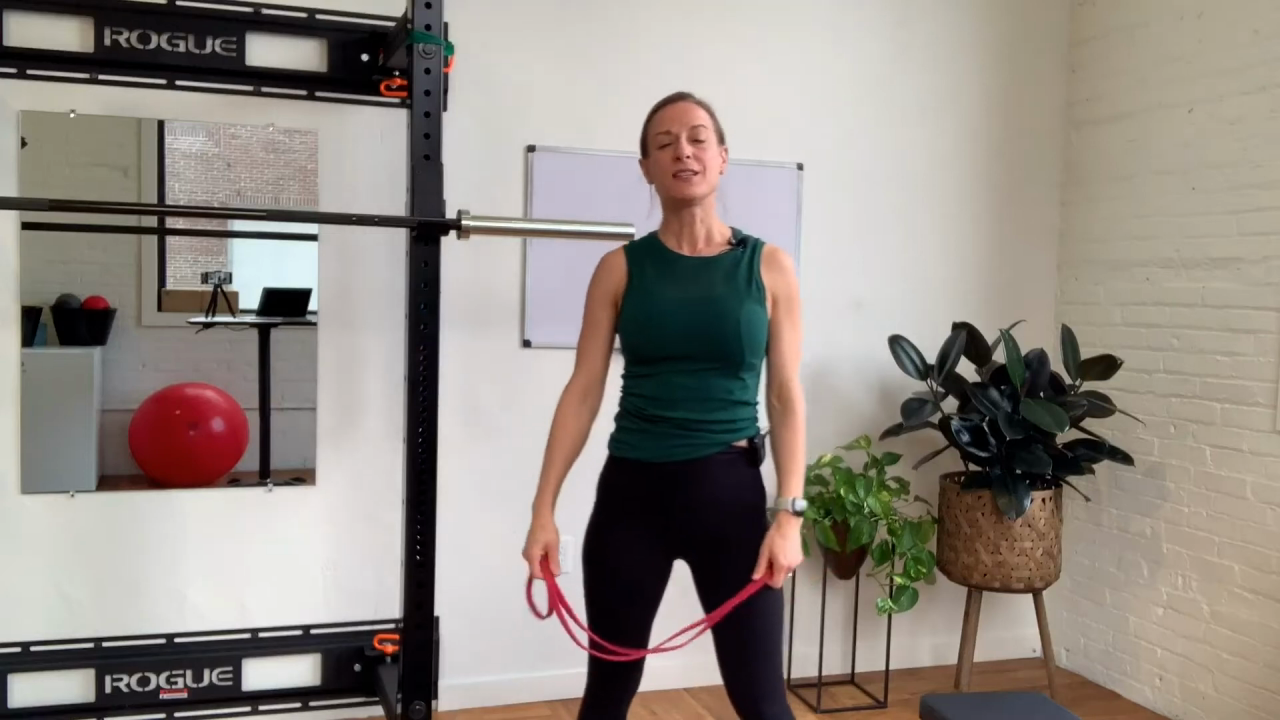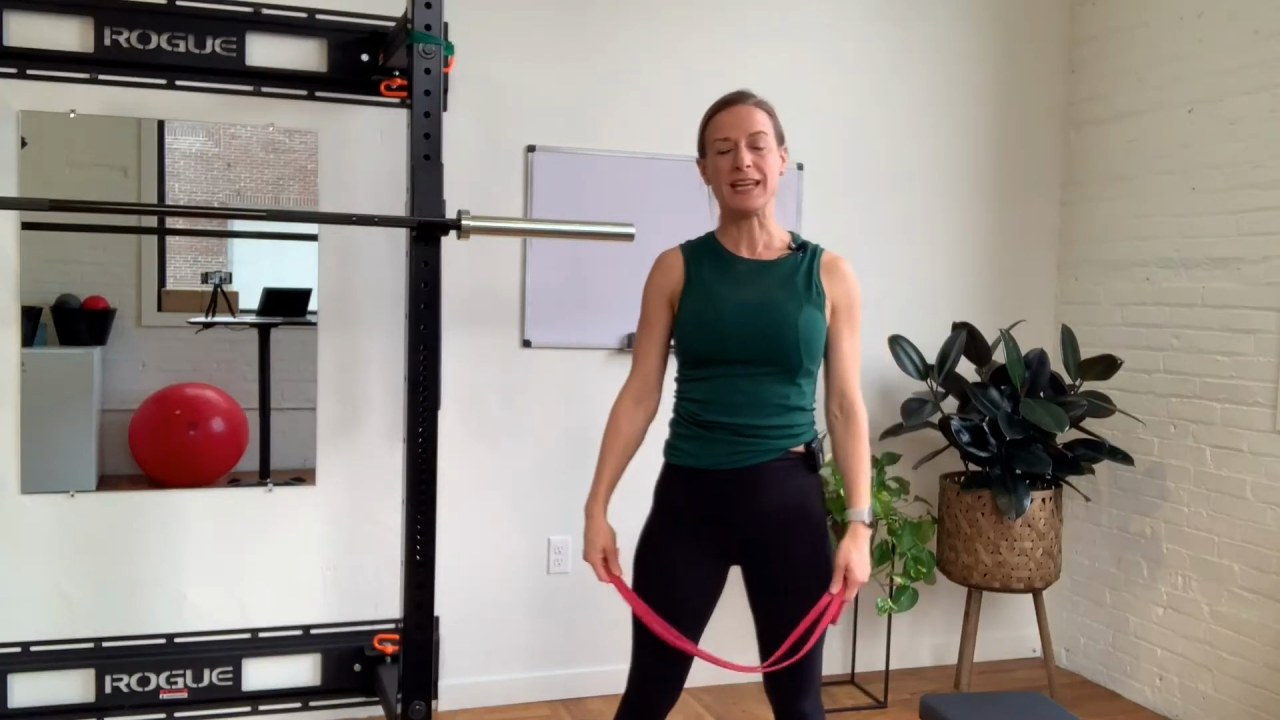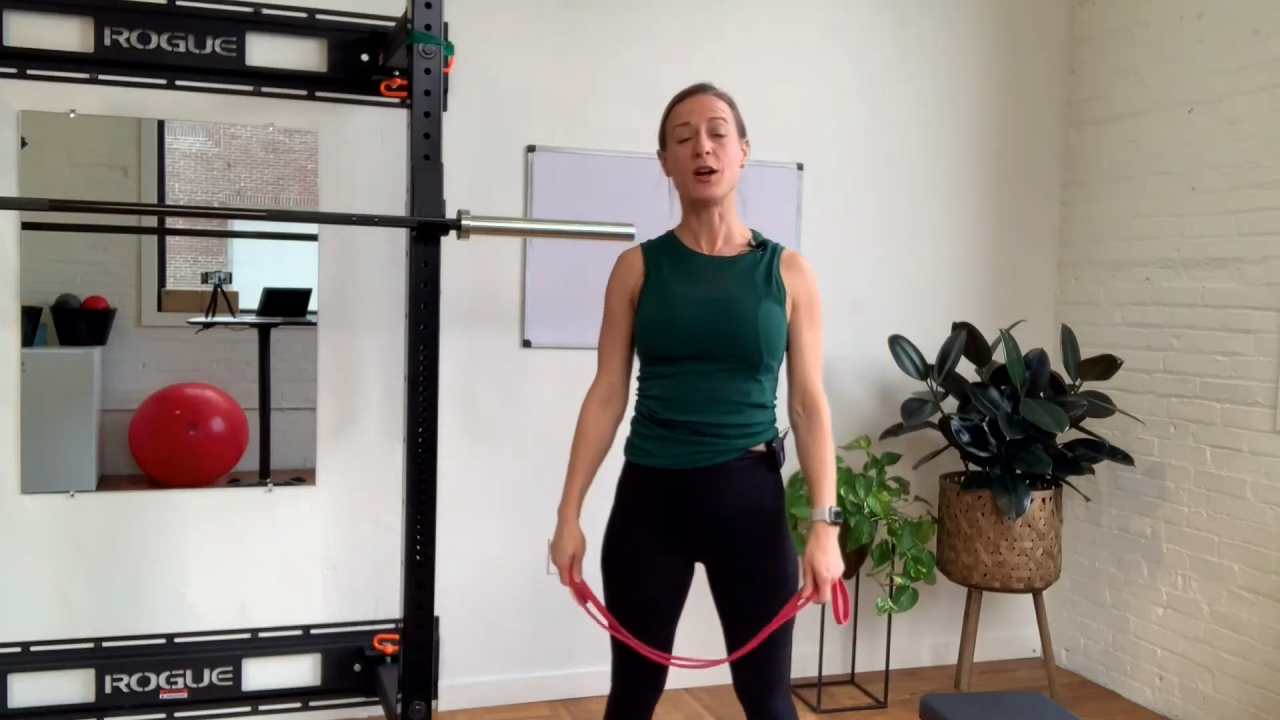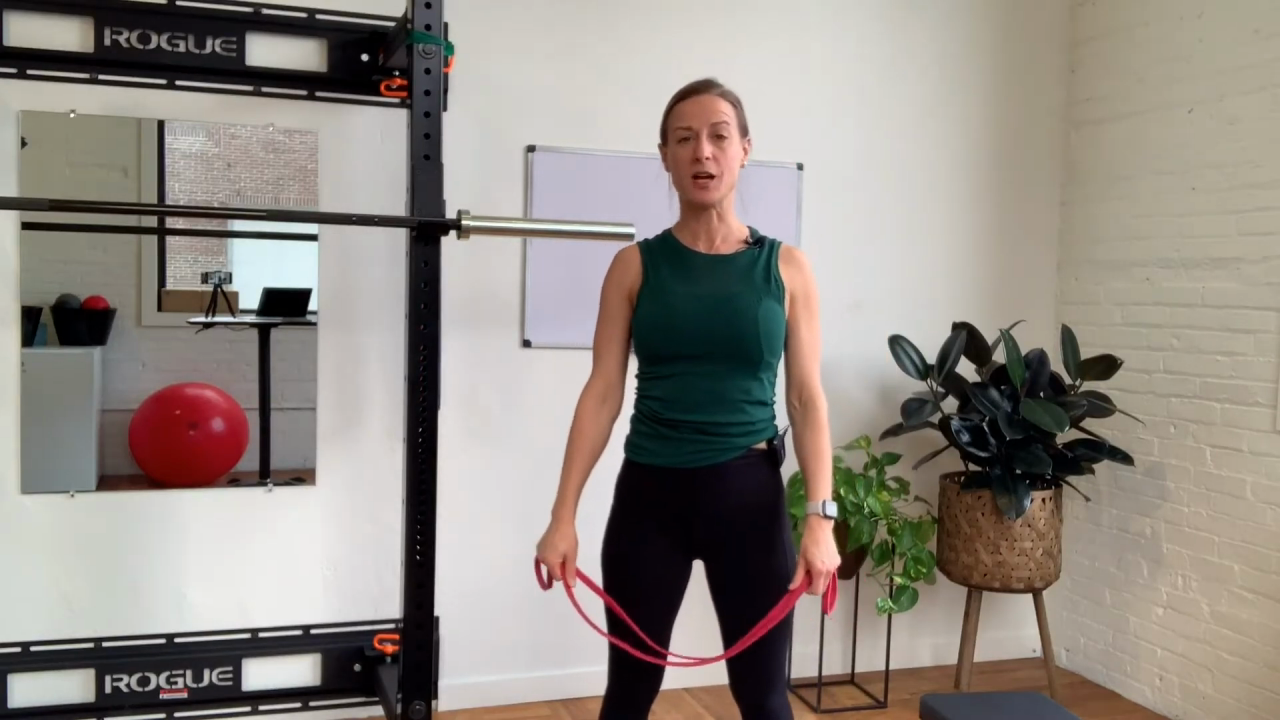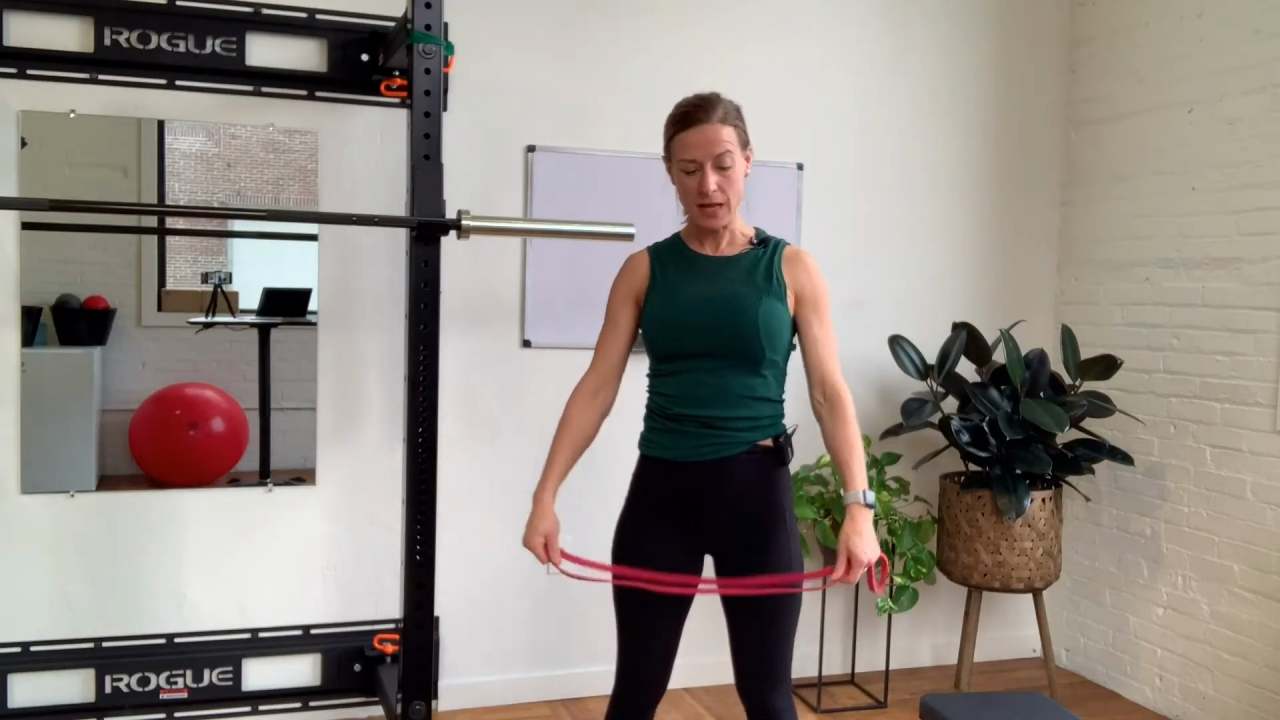
dt=1s
person 1, frame 1
left shoulder: (769, 266)
right shoulder: (621, 268)
left elbow: (786, 400)
right elbow: (583, 390)
left wrist: (789, 512)
right wrist: (543, 508)
left hip: (728, 490)
right hip: (632, 491)
person 1, frame 2
left shoulder: (827, 273)
right shoulder: (676, 268)
left elbow: (845, 406)
right elbow: (640, 393)
left wrist: (859, 524)
right wrist: (597, 508)
left hip: (786, 498)
right hip: (688, 498)
person 1, frame 3
left shoulder: (786, 271)
right shoulder: (637, 266)
left elbow: (808, 403)
right elbow: (606, 394)
left wrist: (824, 525)
right wrist: (569, 512)
left hip: (747, 495)
right hip: (650, 495)
person 1, frame 4
left shoulder: (786, 268)
right shoulder: (635, 266)
left elbow: (806, 400)
right elbow: (602, 393)
left wrist: (821, 519)
right wrist: (563, 515)
left hip: (747, 494)
right hip: (649, 495)
person 1, frame 5
left shoulder: (791, 268)
right shoulder: (645, 268)
left elbow: (828, 391)
right elbow: (598, 387)
left wrist: (858, 502)
right wrist: (545, 492)
left hip: (754, 489)
right hip: (661, 489)
